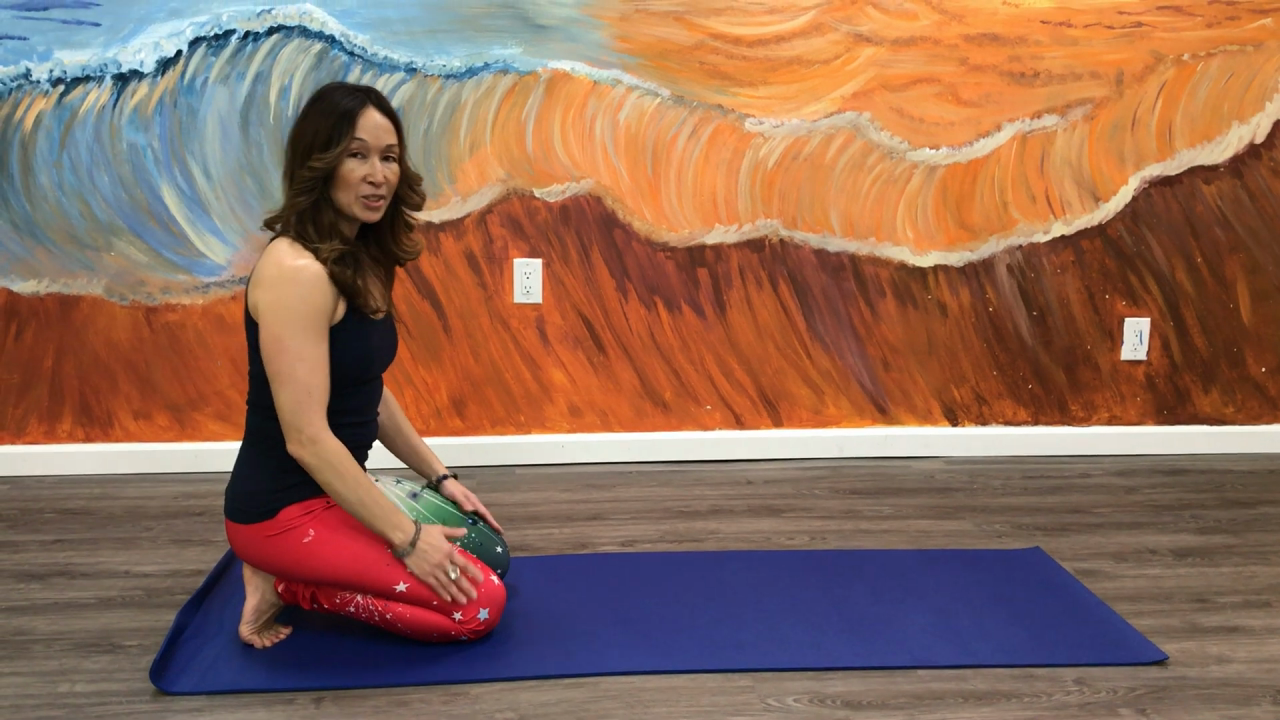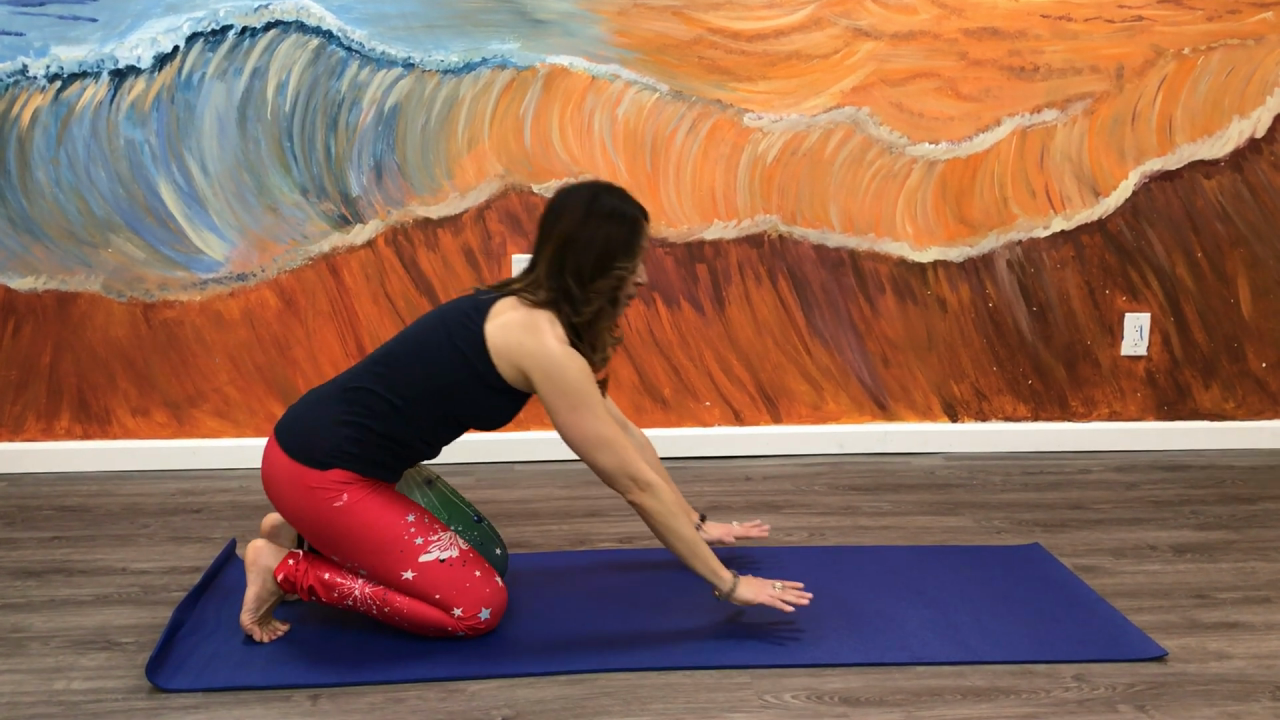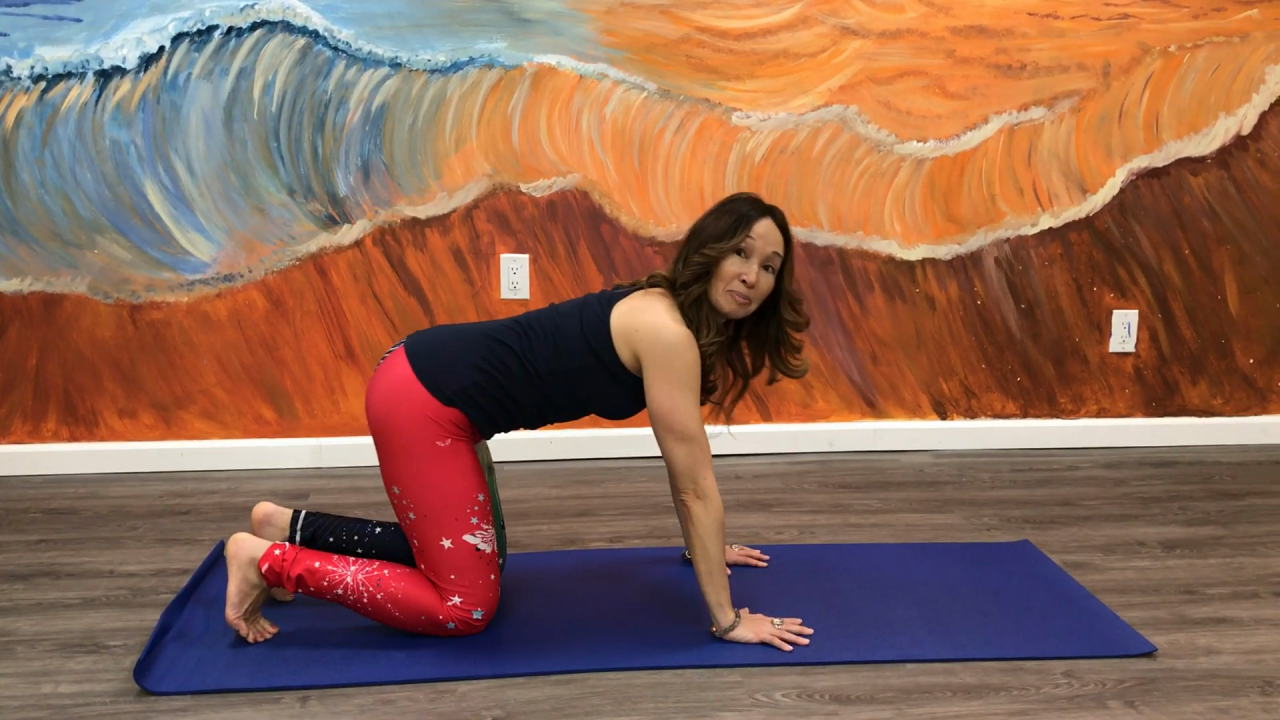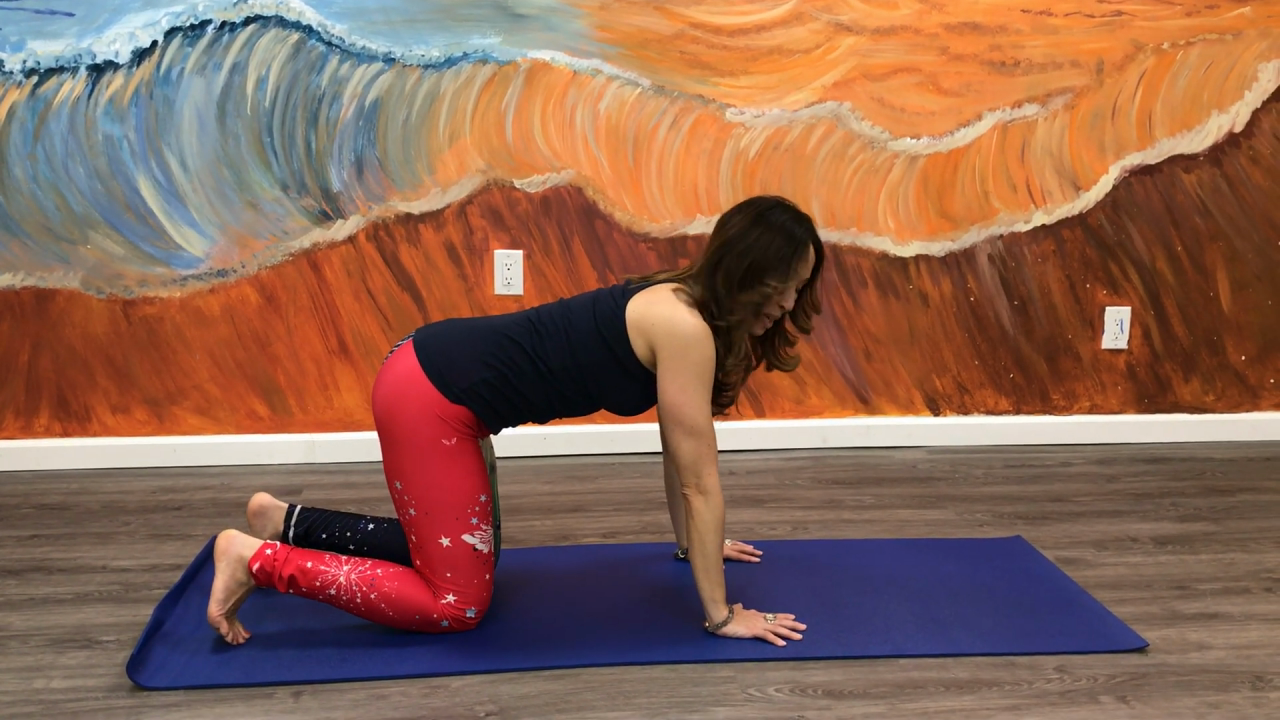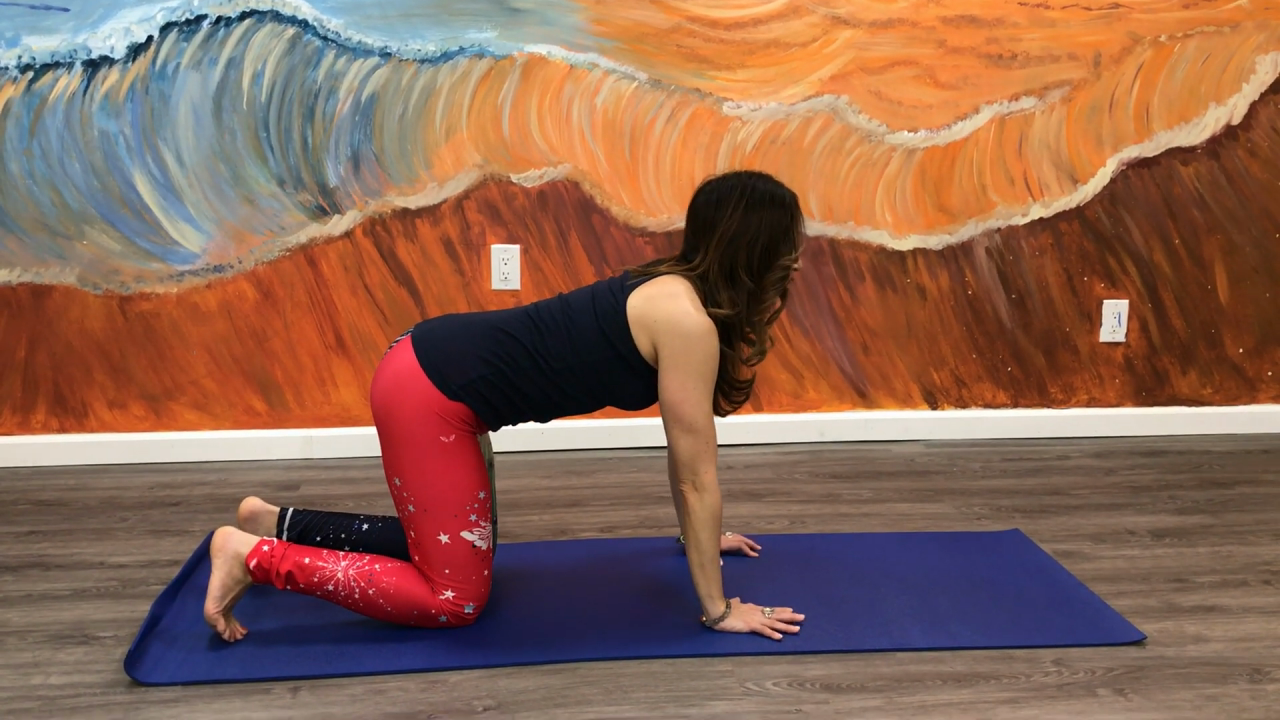
dt=1s
person 1, frame 1
left shoulder: (361, 258)
right shoulder: (298, 271)
right elbow: (307, 437)
left wrist: (439, 477)
right wrist: (406, 541)
left hip: (326, 494)
right hip: (285, 509)
left knee: (477, 559)
right knee: (477, 602)
left ankle: (290, 575)
right ankle: (285, 585)
person 1, frame 2
left shoulder: (529, 313)
right shoulder: (542, 344)
left elbow: (622, 431)
right elbow: (636, 482)
left wrist: (696, 524)
right wrist: (729, 584)
left hip: (334, 451)
right hip: (319, 467)
left knee: (475, 557)
right knee: (477, 605)
left ankle: (302, 532)
right ankle: (284, 568)
person 1, frame 3
left shoulder: (687, 319)
right shoulder: (668, 332)
left elbow: (682, 469)
right elbow: (697, 487)
left wrist: (703, 550)
right wrist: (727, 619)
left hip: (430, 386)
right hip: (422, 400)
left knee: (467, 559)
right knee: (465, 606)
left ankle: (294, 529)
right ankle: (266, 560)
person 1, frame 4
left shoulder: (682, 308)
right shoulder: (685, 327)
left elbow: (677, 455)
right elbow: (700, 481)
left wrist: (691, 543)
right wrist: (720, 613)
left hip: (437, 378)
right hip: (430, 396)
left knee: (460, 554)
right knee: (458, 602)
left ankle: (287, 524)
right ankle: (254, 558)
person 1, frame 5
left shoulder: (679, 295)
right shoulder: (688, 321)
left elbow: (684, 456)
right elbow: (697, 476)
left wrist: (698, 537)
right wrist: (717, 609)
left hip: (436, 373)
right hip: (429, 393)
left knee: (451, 547)
right knee: (456, 598)
left ankle: (280, 525)
right ankle: (251, 555)
